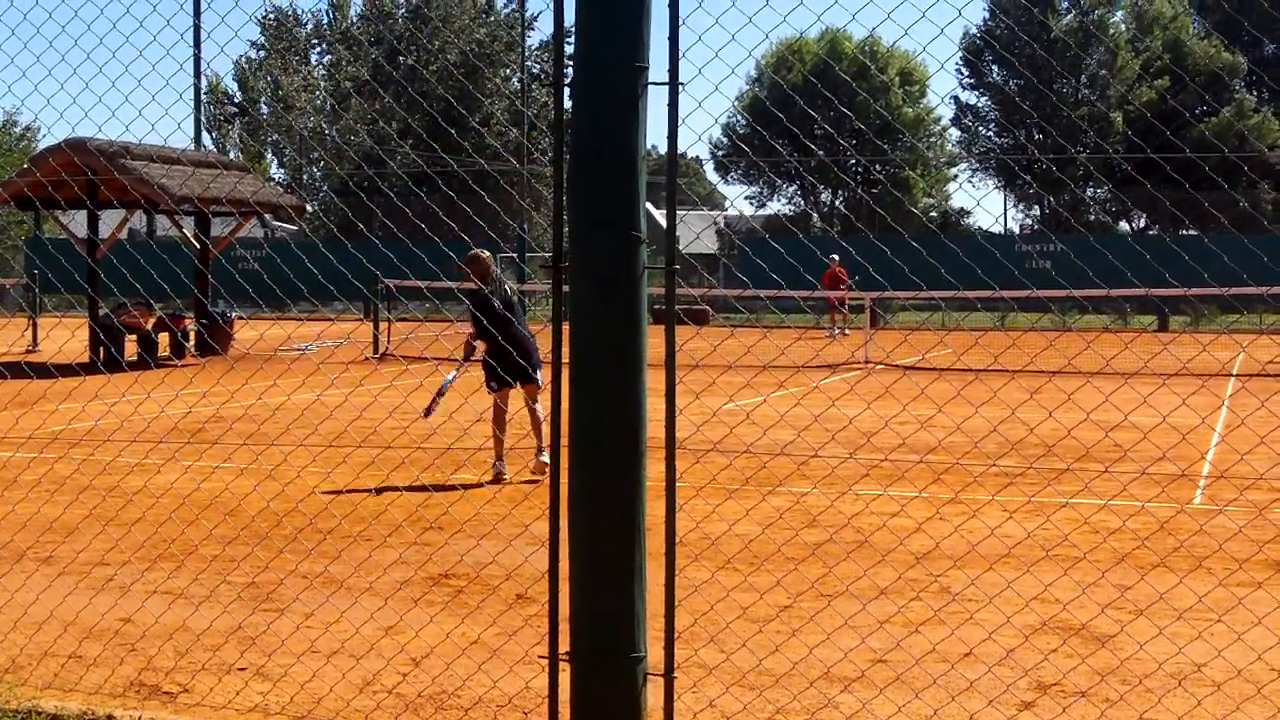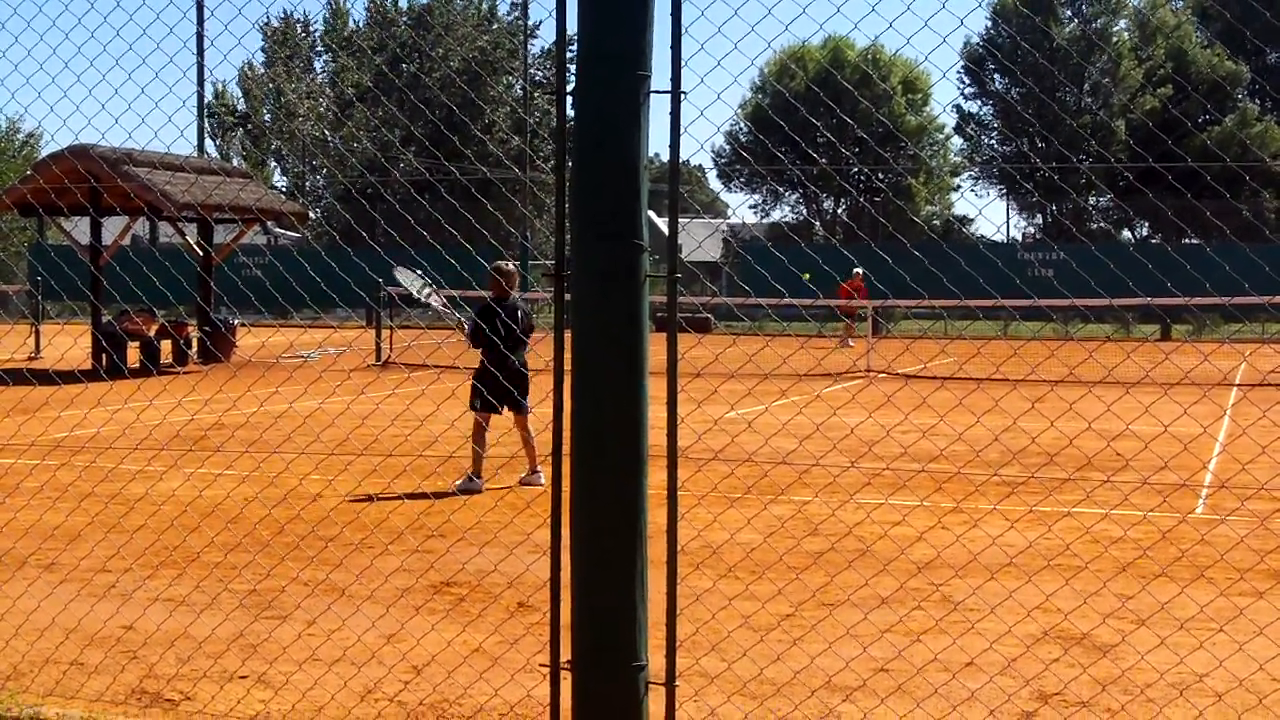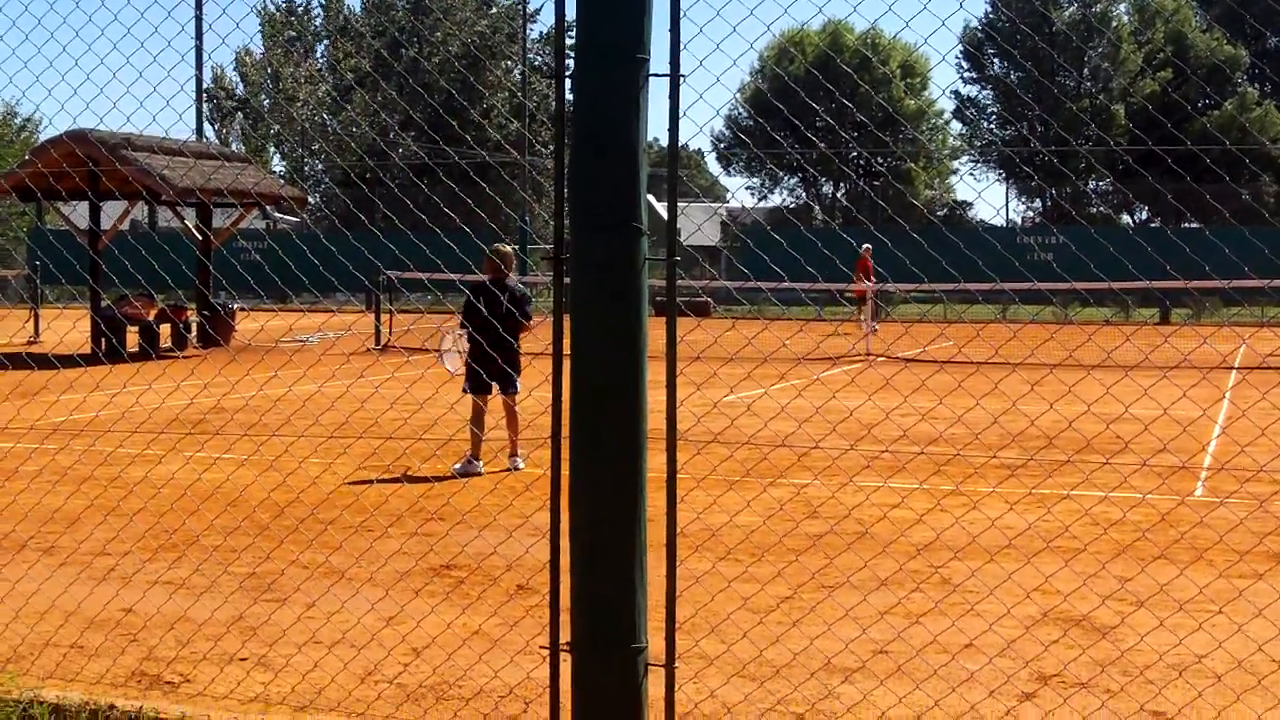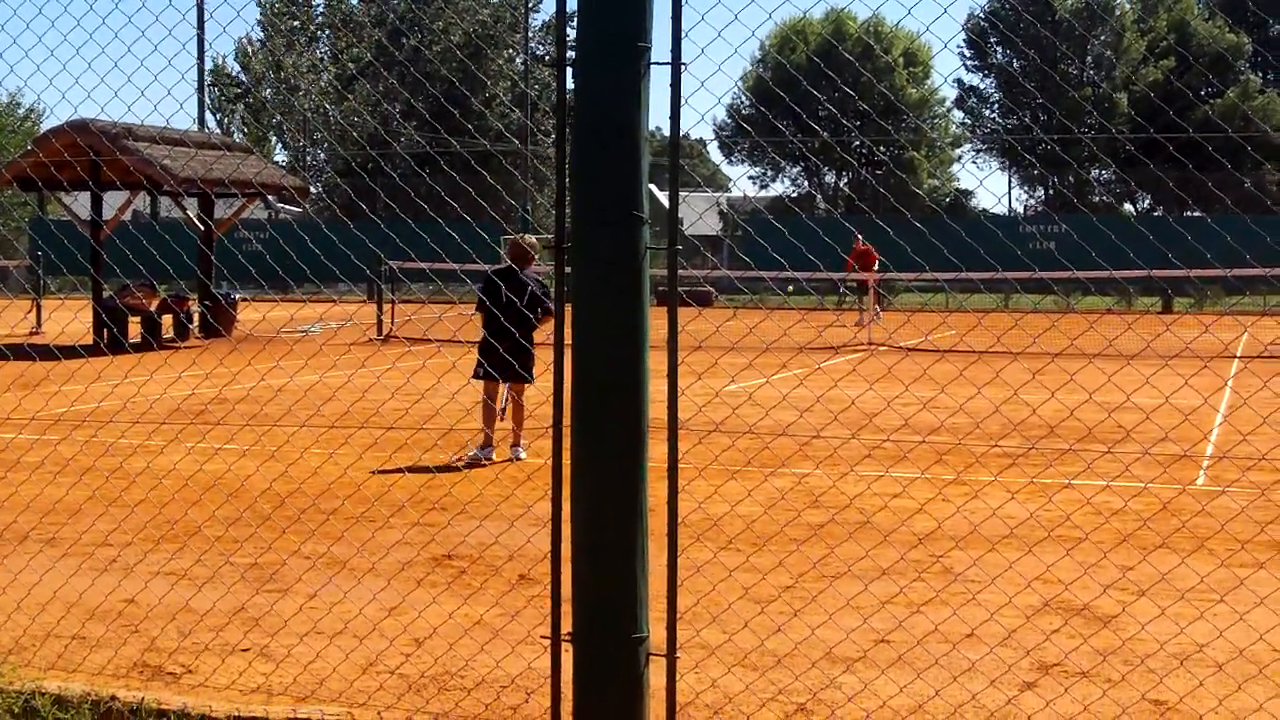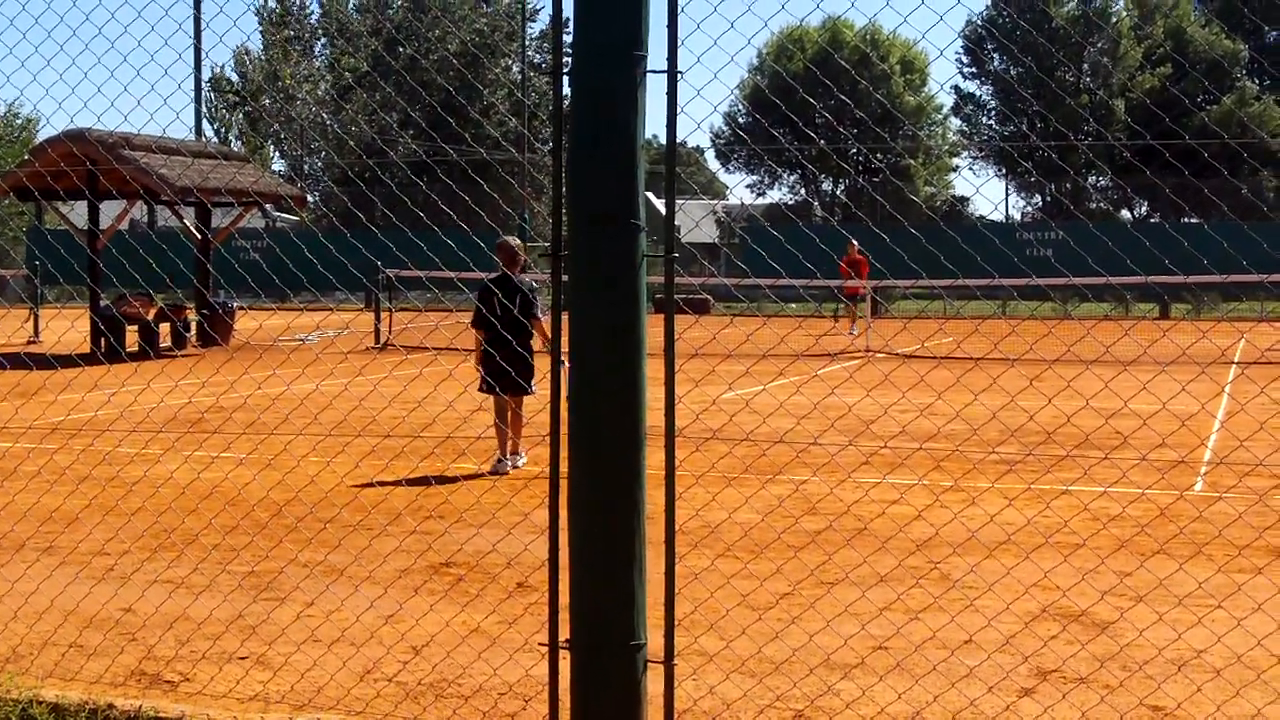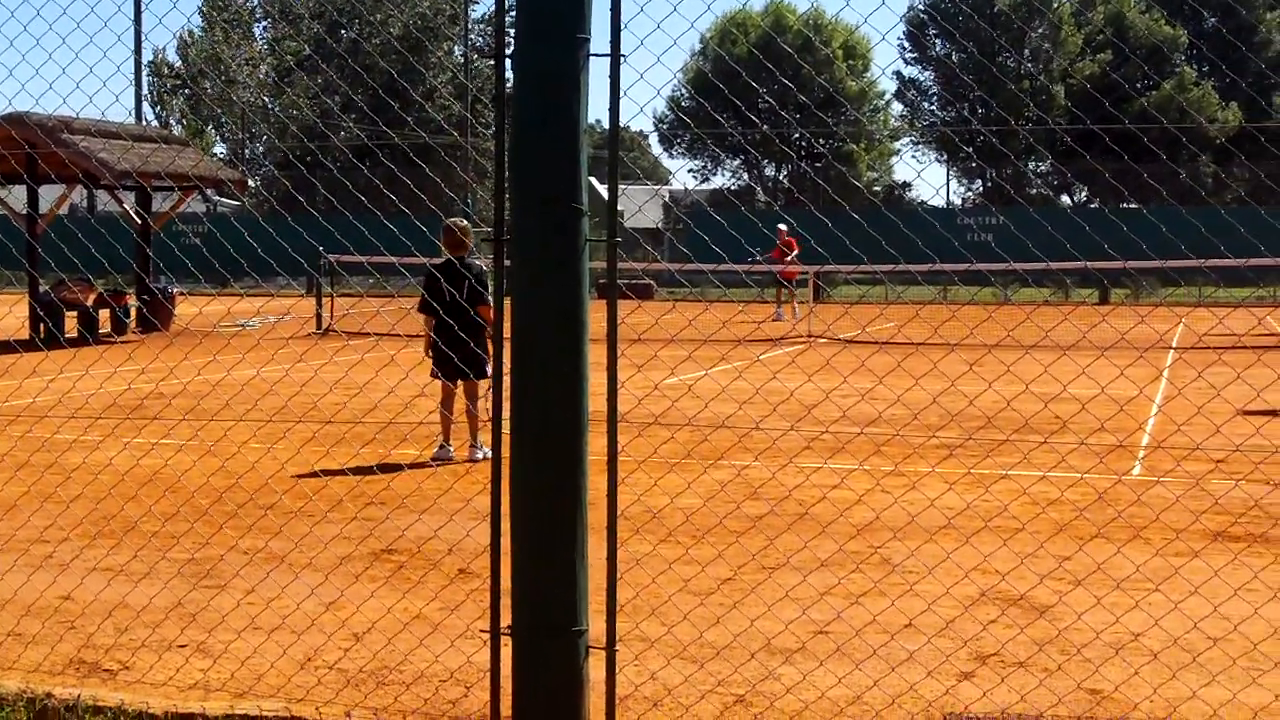
dt=0.5s
person 1, frame 1
left shoulder: (477, 297)
right shoulder: (504, 287)
left elbow: (483, 336)
right wrist: (472, 338)
left hip: (499, 356)
right hip: (525, 351)
left knee: (500, 408)
right knee: (533, 402)
left ankle: (500, 464)
right ankle: (541, 454)
person 1, frame 2
left shoulder: (487, 308)
right shoulder: (523, 309)
left elbow: (476, 342)
left wrist: (470, 331)
left hip: (492, 371)
right hip: (518, 370)
left knee: (480, 423)
right knee: (522, 422)
left ankle: (476, 477)
right ankle: (535, 471)
person 1, frame 3
left shoulder: (477, 291)
right shoulder: (518, 291)
left elbow: (467, 325)
right elbow: (526, 324)
left hip: (480, 354)
right hip: (508, 355)
left knee: (478, 407)
right knee: (510, 405)
left ankle: (474, 459)
right ankle: (515, 456)
person 1, frame 4
left shoulder: (493, 276)
right shoulder: (535, 282)
left elbow: (482, 310)
right elbow: (547, 315)
left wrist: (490, 331)
right wrist: (529, 326)
left hip: (493, 342)
right hip: (521, 344)
left knee: (490, 395)
right knee: (517, 396)
left ankle: (487, 446)
right ankle: (517, 446)
person 1, frame 5
left shoulder: (488, 287)
right shoulder: (527, 286)
left elbow: (479, 326)
right elbow: (535, 319)
left wrist: (478, 352)
right wrist: (546, 337)
left hip: (494, 353)
right hip: (520, 353)
left knee: (501, 406)
right knee: (517, 406)
left ankle: (503, 458)
right ankle: (515, 453)
person 1, frame 6
left shoulder: (435, 271)
right shoulder: (477, 269)
left elbow: (428, 312)
right elbow: (483, 306)
left wrist: (428, 338)
right wrist: (491, 327)
left hip: (444, 339)
right hip: (472, 338)
left knee: (447, 393)
right knee: (471, 393)
left ankle: (446, 445)
right ankle: (475, 445)
